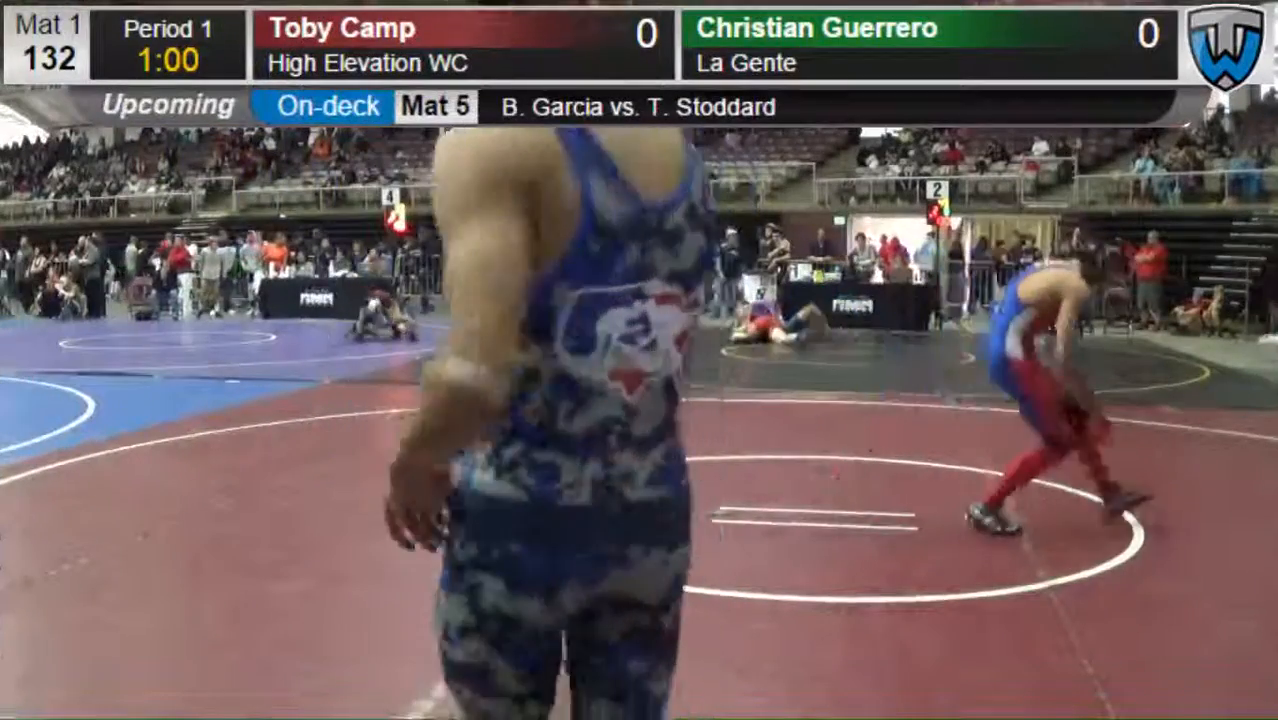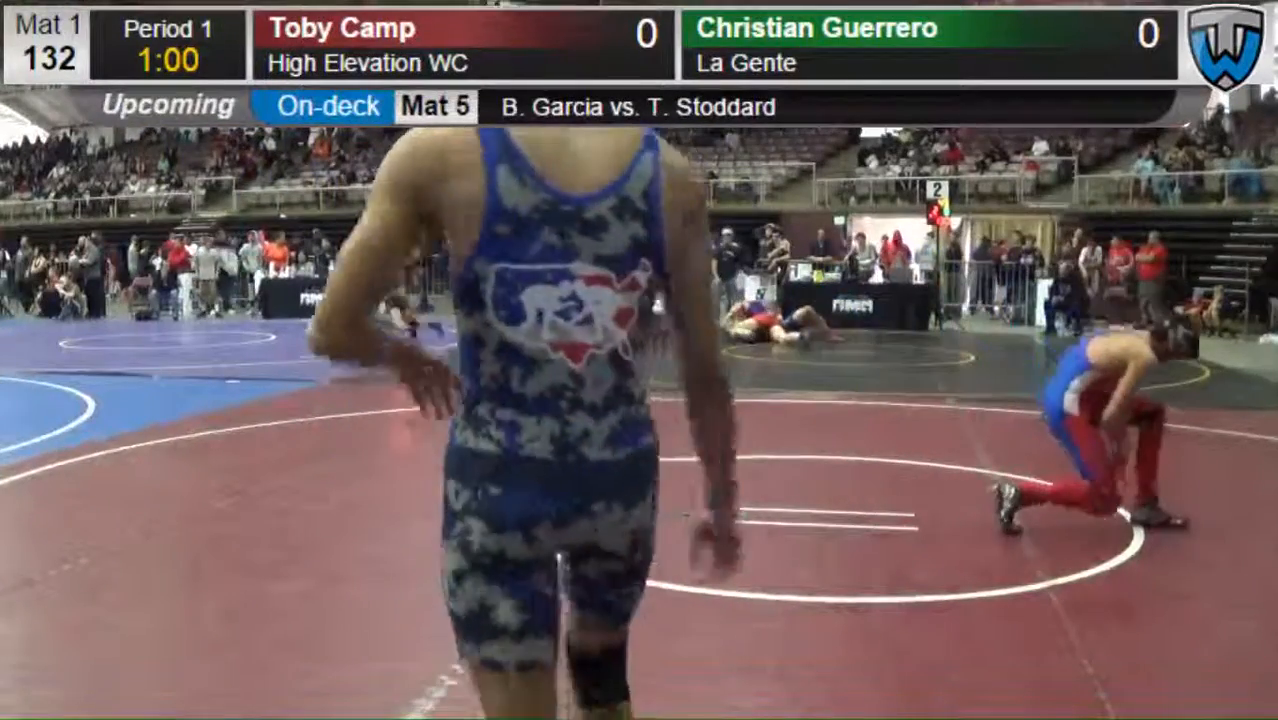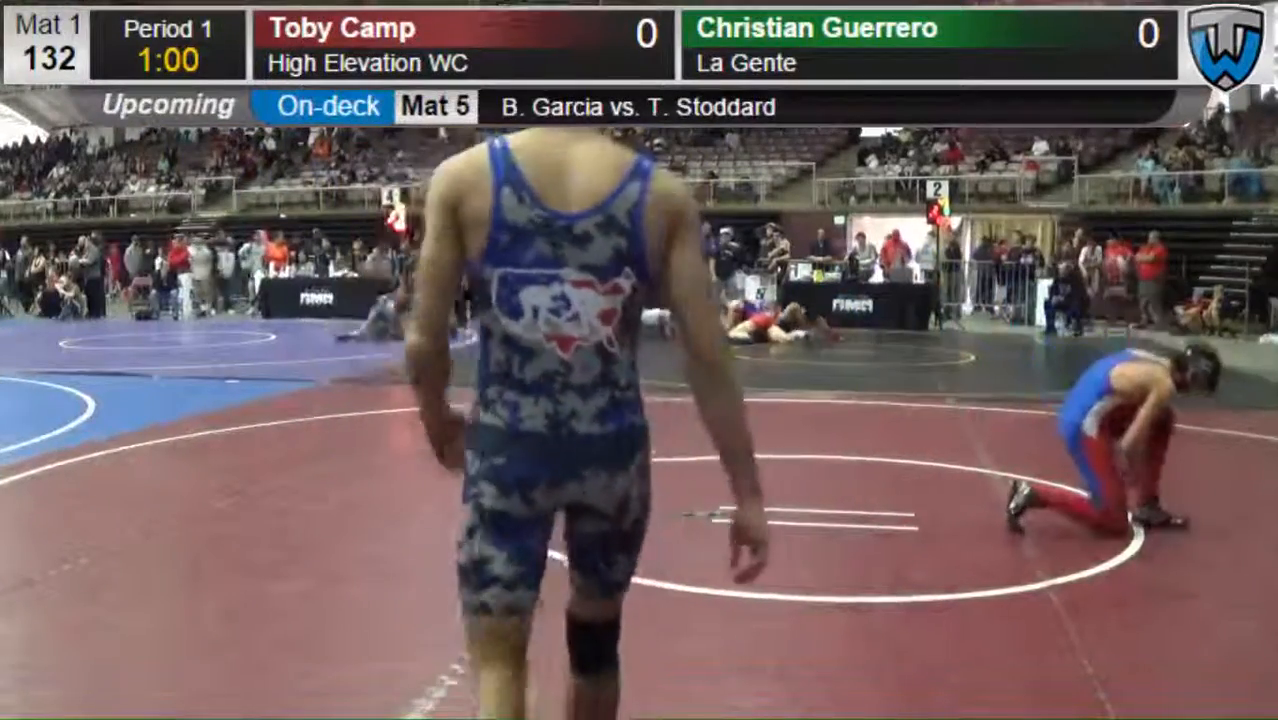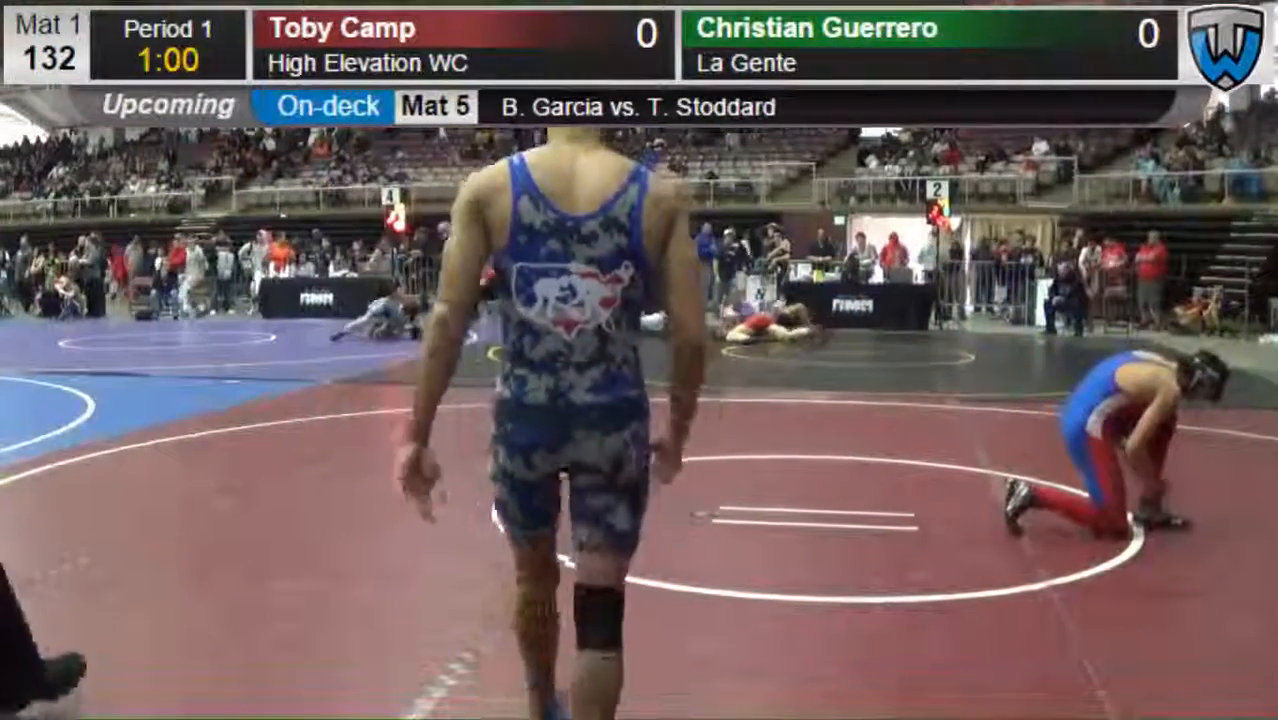
dt=0.3s
person 1, frame 1
left shoulder: (485, 141)
right shoulder: (685, 160)
left elbow: (471, 380)
left wrist: (412, 469)
left hip: (519, 525)
right hip: (653, 526)
person 1, frame 2
left shoulder: (437, 153)
right shoulder: (670, 172)
left elbow: (333, 333)
right elbow: (705, 366)
left wrist: (407, 358)
right wrist: (721, 501)
left hip: (498, 480)
right hip: (621, 476)
right knee: (601, 668)
person 1, frame 3
left shoulder: (463, 178)
right shoulder: (663, 195)
left elbow: (423, 345)
right elbow: (709, 361)
left wrist: (436, 416)
right wrist: (748, 500)
left hip: (506, 450)
right hip: (612, 450)
left knee: (497, 665)
right knee: (596, 636)
person 1, frame 4
left shoulder: (488, 189)
right shoulder: (660, 196)
left elbow: (447, 320)
right elbow: (692, 337)
left wrist: (418, 436)
right wrist: (677, 432)
left hip: (524, 418)
right hip: (614, 420)
left knee: (533, 575)
right knee: (600, 604)
person 2, frame 1
left shoulder: (1056, 268)
right shoulder: (1077, 287)
right elbow: (1063, 354)
right wrist: (1092, 404)
left hip: (1005, 349)
right hip: (1010, 357)
left knee: (1077, 412)
right knee: (1058, 442)
left ankle: (1110, 494)
right ankle: (988, 509)
person 2, frame 2
left shoulder: (1135, 338)
right shoulder: (1144, 357)
right elbow: (1109, 417)
right wrist: (1119, 452)
left hip: (1069, 397)
right hip: (1065, 408)
left knee: (1154, 413)
right knee: (1106, 499)
left ankle: (1146, 506)
right ankle: (1018, 493)
person 2, frame 3
left shoulder: (1154, 363)
right shoulder: (1164, 385)
right elbow: (1129, 445)
right wrist: (1137, 475)
left hip: (1078, 414)
right hip: (1084, 428)
left knee: (1163, 420)
right knee: (1115, 524)
left ankle: (1148, 507)
right ankle: (1032, 495)
person 2, frame 4
left shoulder: (1161, 364)
right shoulder: (1170, 390)
right elbow: (1134, 448)
right wrist: (1154, 483)
left hip: (1082, 416)
right hip: (1086, 428)
left knee: (1165, 423)
right knee: (1116, 526)
left ankle: (1149, 508)
right ankle: (1033, 495)
